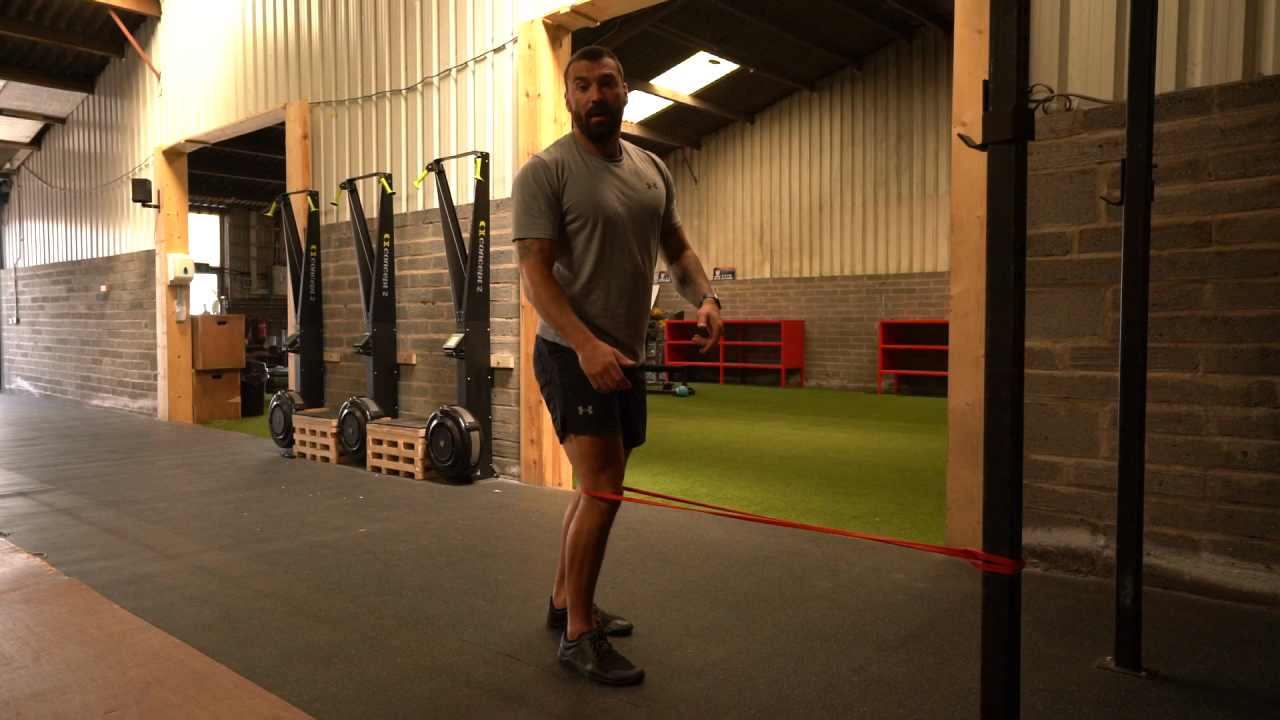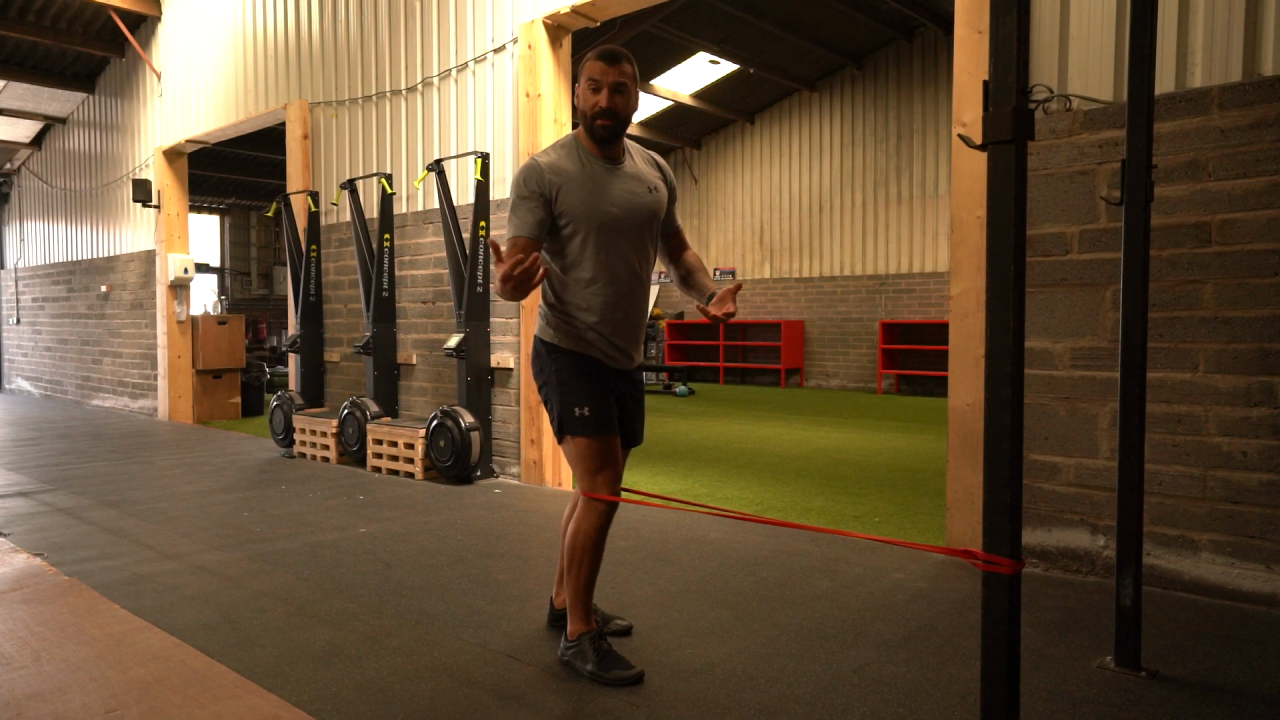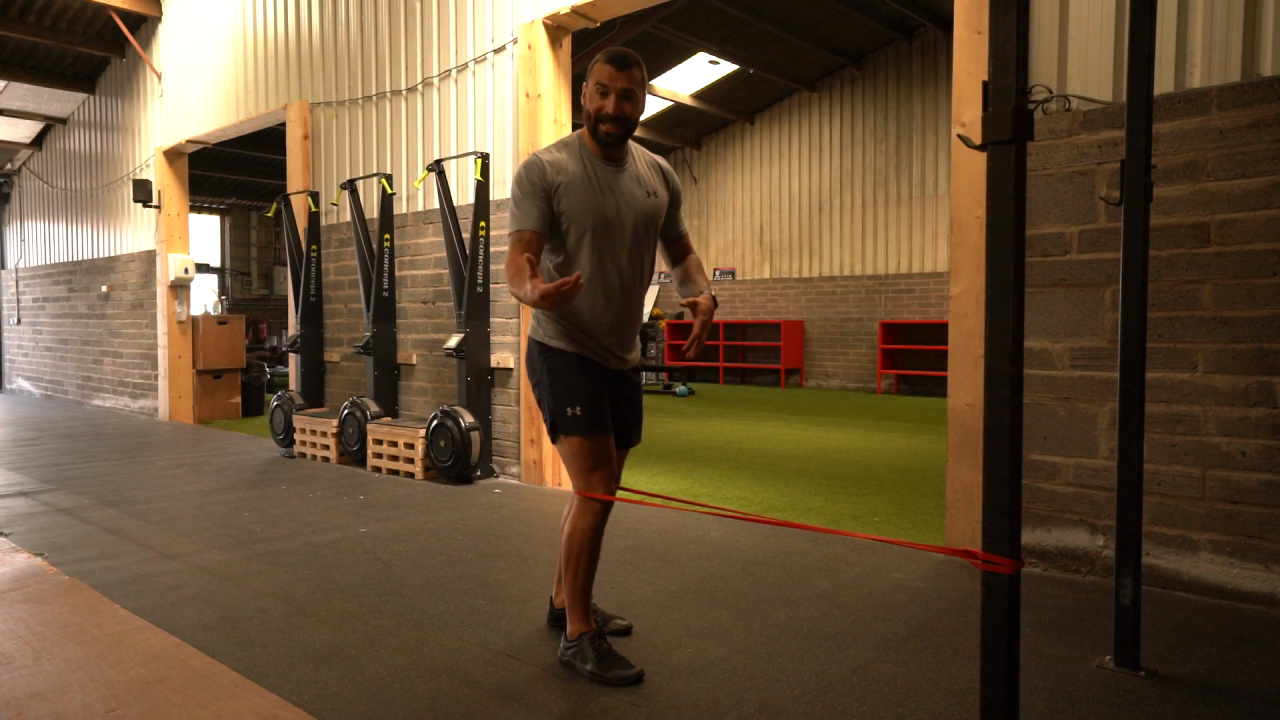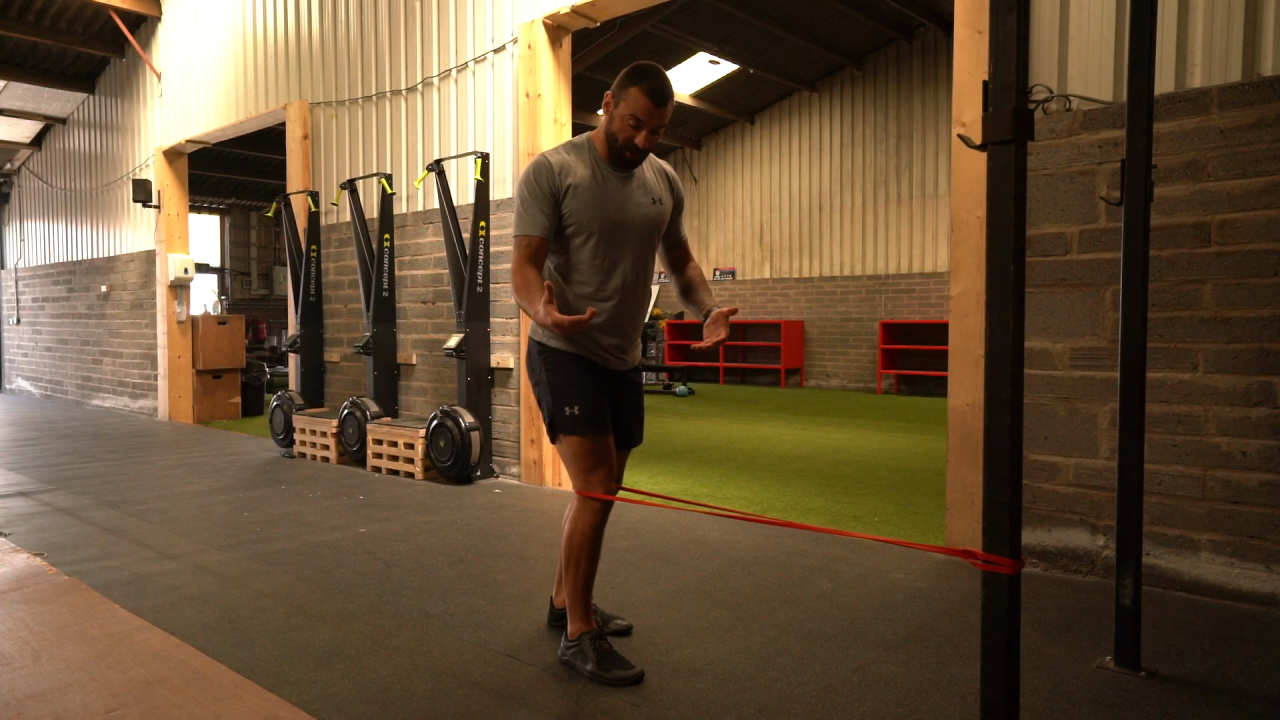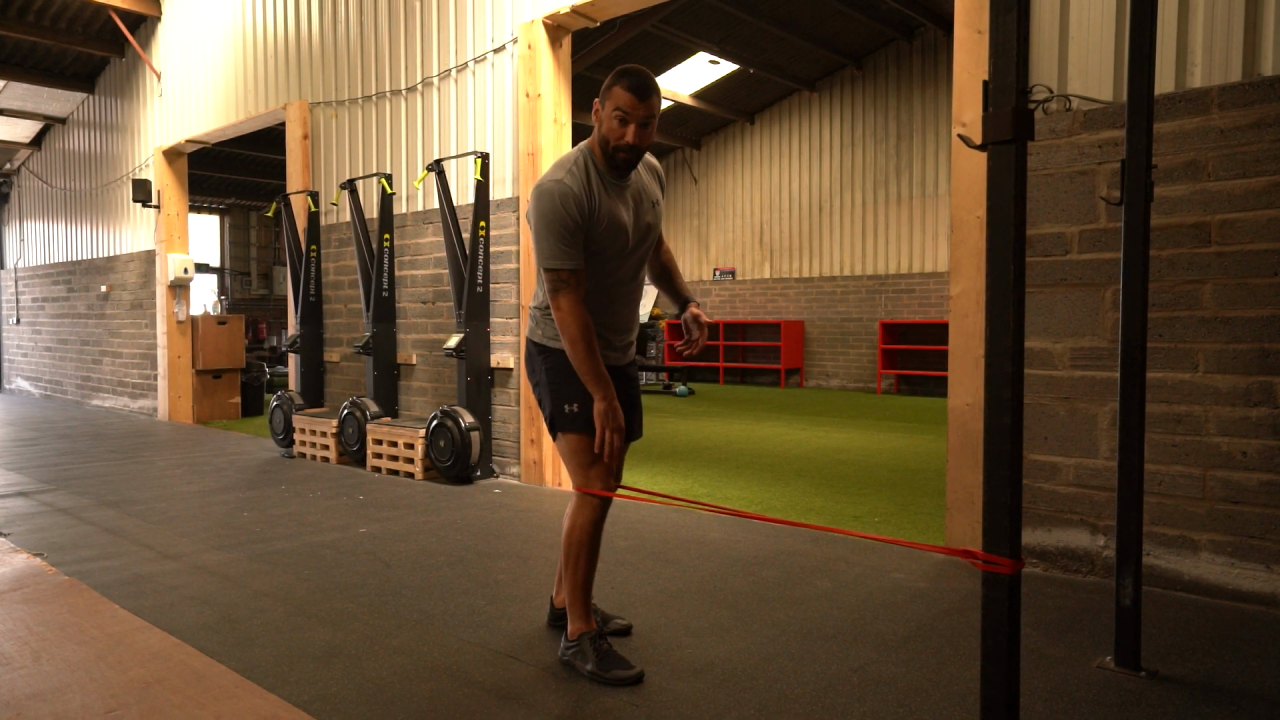
dt=1s
person 1, frame 1
left shoulder: (651, 168)
right shoulder: (545, 171)
left elbow: (676, 247)
right elbow: (535, 273)
left wrist: (705, 299)
right wrist: (586, 344)
left hip: (625, 355)
right hip: (573, 355)
left knee: (595, 486)
right knee: (602, 490)
left ankle: (565, 601)
right ankle: (579, 635)
person 1, frame 2
left shoulder: (655, 171)
right shoulder: (544, 172)
left elbow: (676, 248)
right elbow: (519, 259)
left wrist: (709, 294)
right wrist: (509, 283)
left hip: (624, 357)
right hip: (570, 354)
left knee: (596, 487)
right knee: (600, 491)
left ankle: (564, 600)
right ankle: (579, 635)
person 1, frame 3
left shoulder: (658, 175)
right shoulder: (544, 170)
left elbow: (680, 252)
right elbow: (521, 256)
left wrist: (701, 296)
right wrist: (530, 289)
left hip: (621, 357)
right hip: (564, 354)
left knee: (598, 488)
right knee: (595, 492)
left ankle: (565, 601)
right ankle: (579, 635)
person 1, frame 4
left shoulder: (664, 181)
right shoulder: (552, 171)
left elbow: (679, 260)
right elbow: (525, 264)
left wrist: (708, 309)
right wrist: (540, 310)
left hip: (623, 358)
right hip: (564, 353)
left knee: (602, 489)
right knee: (595, 490)
left ankle: (565, 600)
right ankle: (579, 635)
person 1, frame 5
left shoulder: (649, 173)
right shoulder: (561, 189)
right elbow: (566, 304)
left wrist: (686, 303)
right wrist: (603, 398)
left hip: (617, 352)
right hip: (563, 352)
left knee: (603, 484)
right knee: (595, 486)
left ankle: (565, 601)
right ankle: (579, 635)
